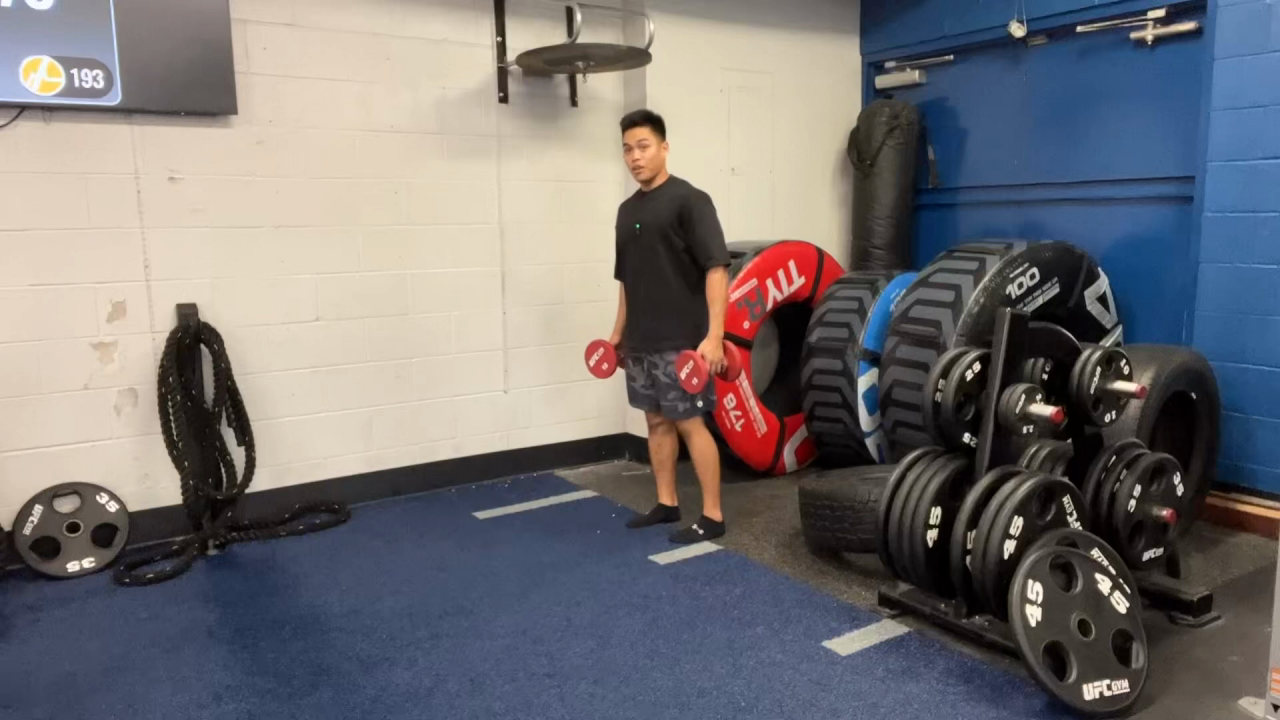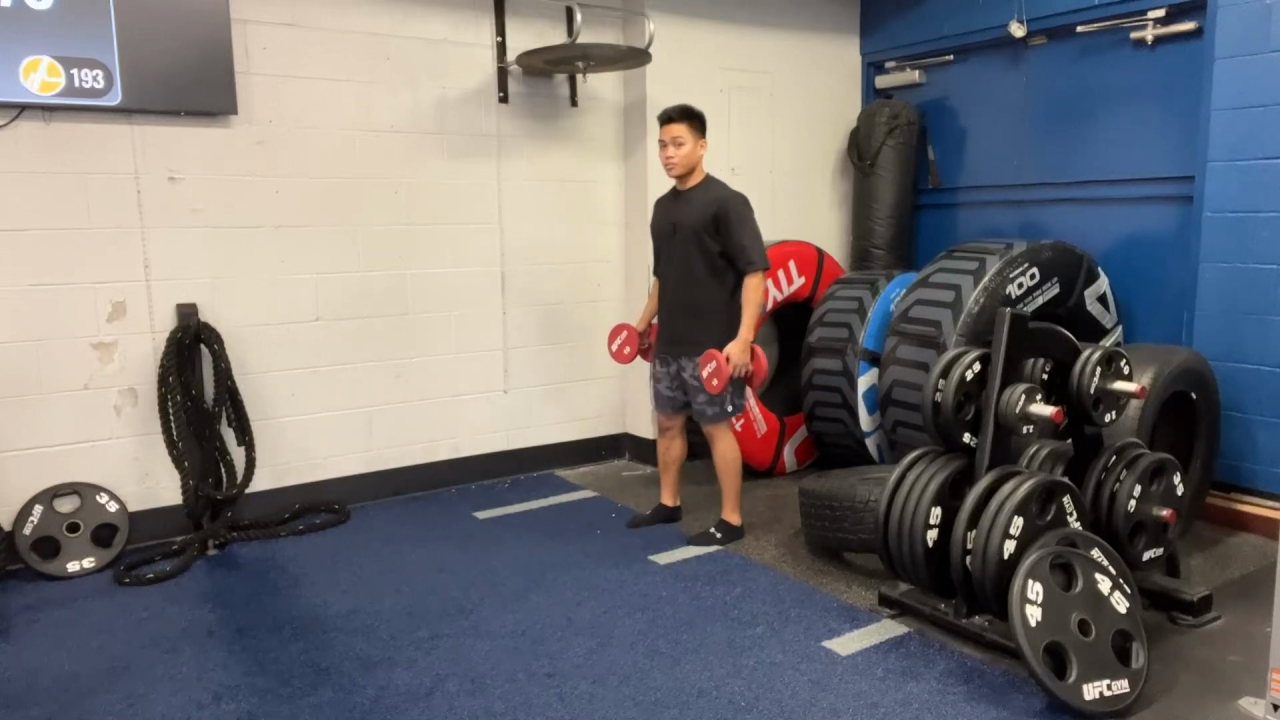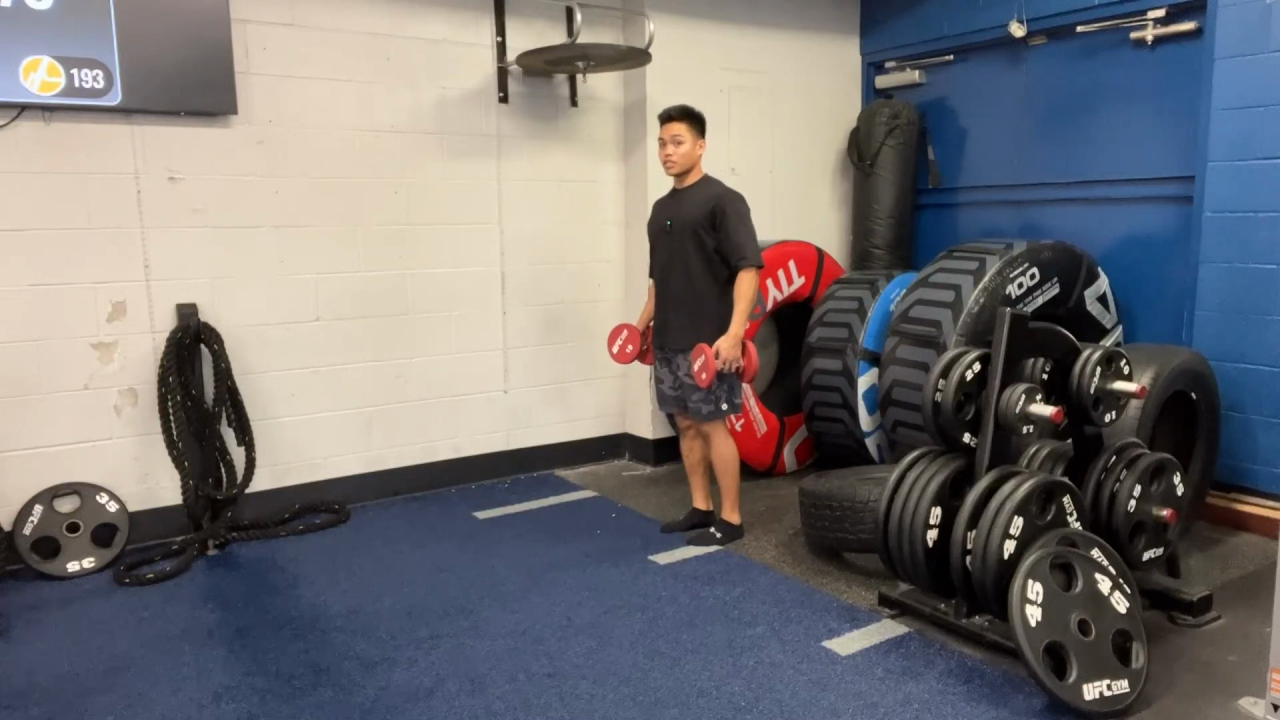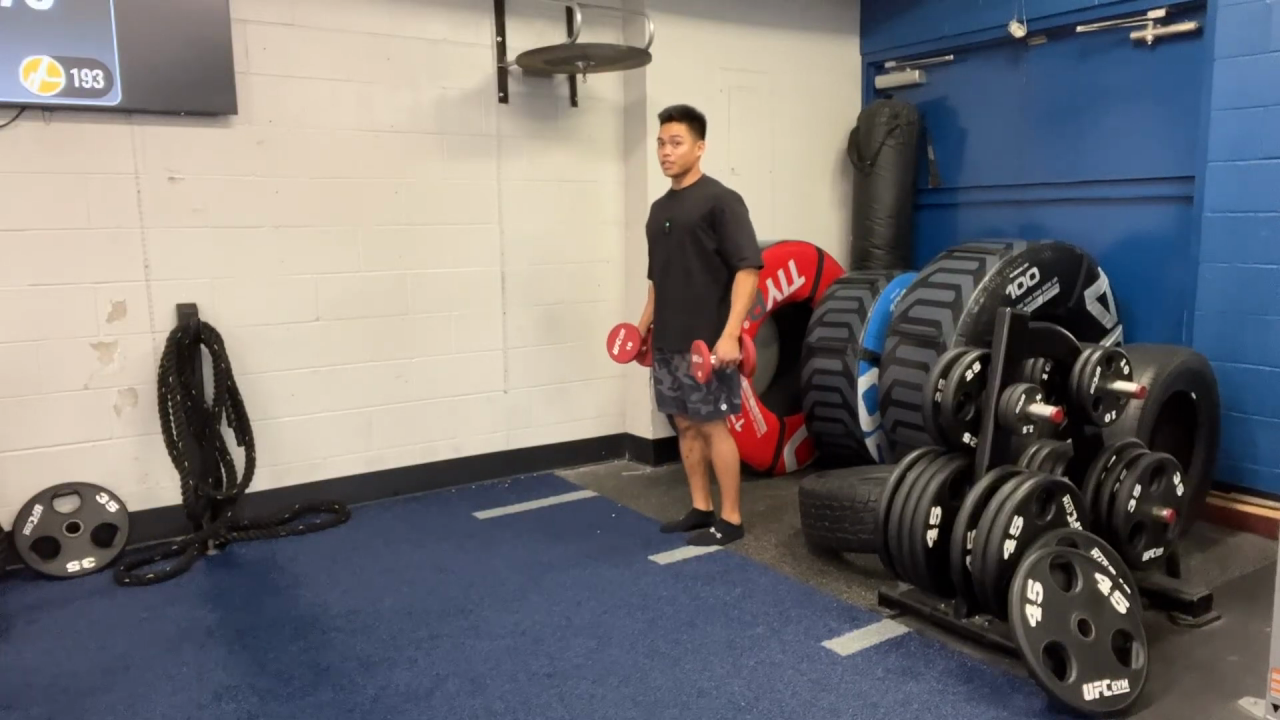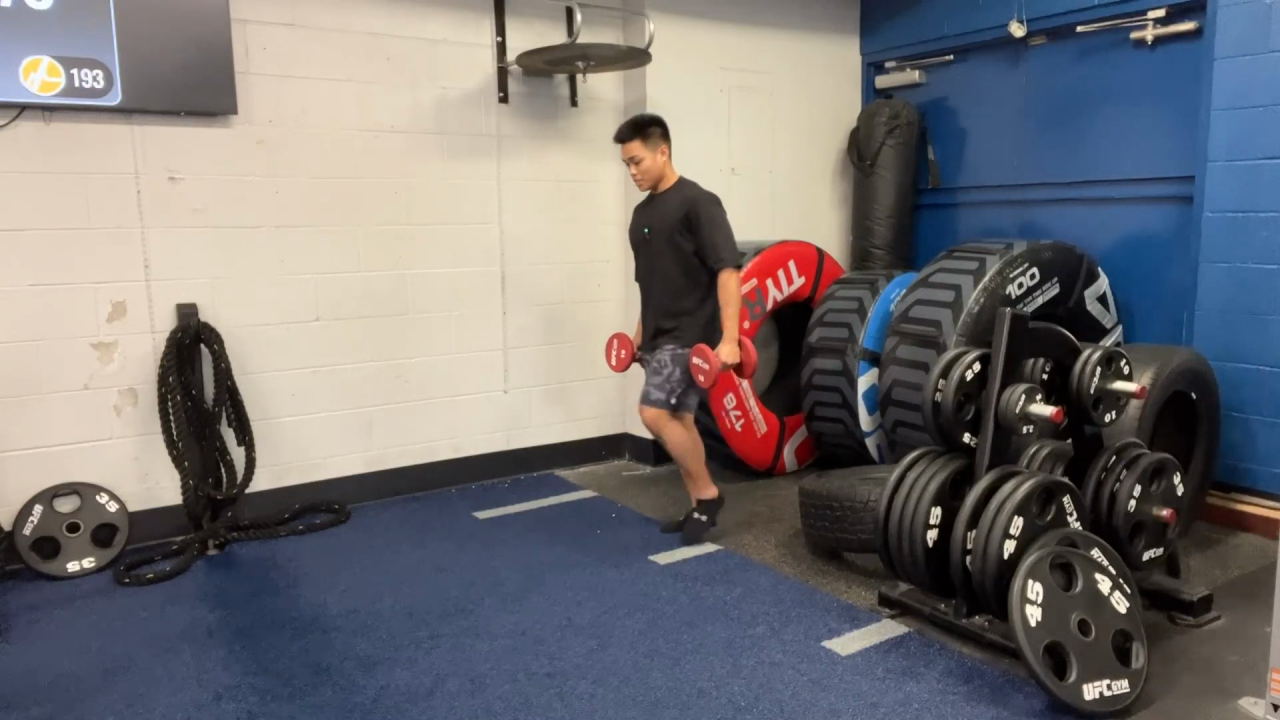
dt=1s
person 1, frame 1
left shoulder: (689, 200)
right shoulder: (627, 209)
left elbow: (716, 268)
left wrist: (714, 335)
right wrist: (619, 331)
left hip: (680, 340)
right hip: (641, 340)
left knee: (689, 422)
right knee: (656, 420)
left ankle: (712, 516)
right ankle: (666, 503)
person 1, frame 2
left shoulder: (726, 202)
right shoulder: (662, 206)
left elbow: (754, 272)
left wrist: (743, 338)
right wrist: (645, 320)
left hip: (711, 344)
right hip: (670, 342)
left knee: (716, 426)
right knee: (668, 422)
left ankle: (732, 520)
right ankle: (668, 503)
person 1, frame 3
left shoulder: (722, 200)
right shoulder: (661, 208)
left elbow: (748, 268)
left wrist: (735, 332)
right wrist: (642, 324)
left hip: (706, 341)
right hip: (668, 340)
left knee: (712, 425)
right knee: (686, 424)
left ankle: (731, 519)
right ankle: (700, 509)
person 1, frame 4
left shoulder: (720, 201)
right shoulder: (660, 207)
left elbow: (748, 268)
left wrist: (731, 334)
right wrist: (644, 324)
left hip: (706, 343)
right hip: (668, 342)
left knee: (713, 426)
right knee: (685, 425)
left ankle: (731, 520)
right ankle: (700, 509)
person 1, frame 5
left shoulder: (697, 202)
right shoulder: (643, 211)
left elbow: (727, 269)
left wrist: (729, 338)
right wrist: (640, 331)
left hip: (690, 336)
right hip: (659, 336)
left knee: (655, 414)
right knee: (678, 419)
left ankle: (708, 494)
right ankle: (699, 507)
